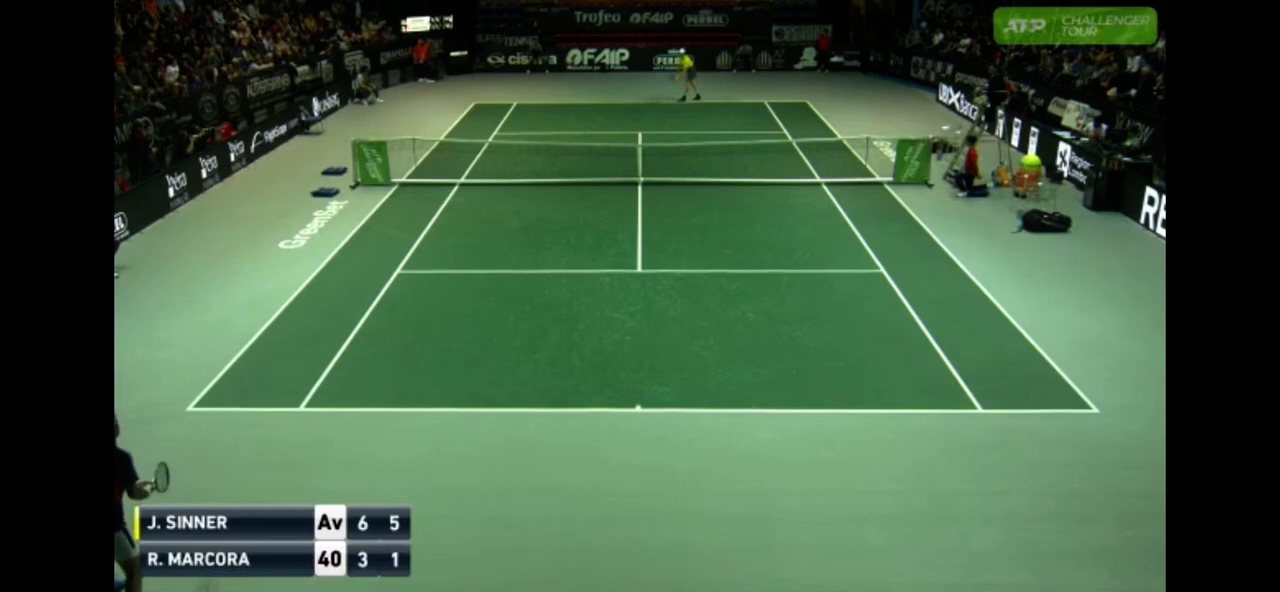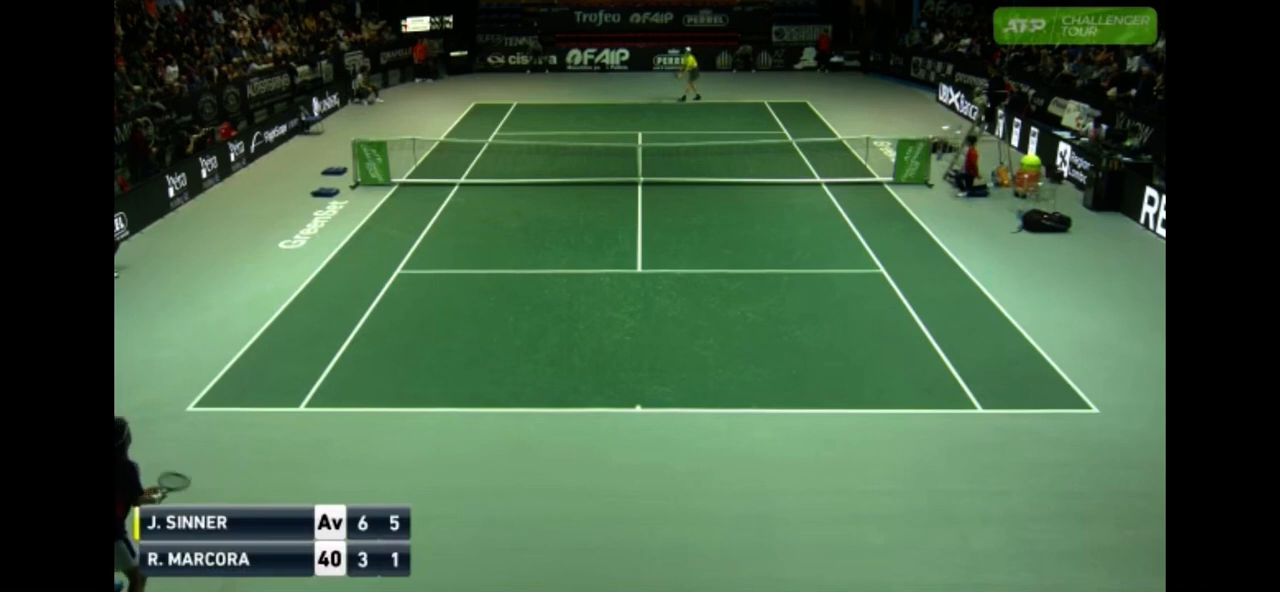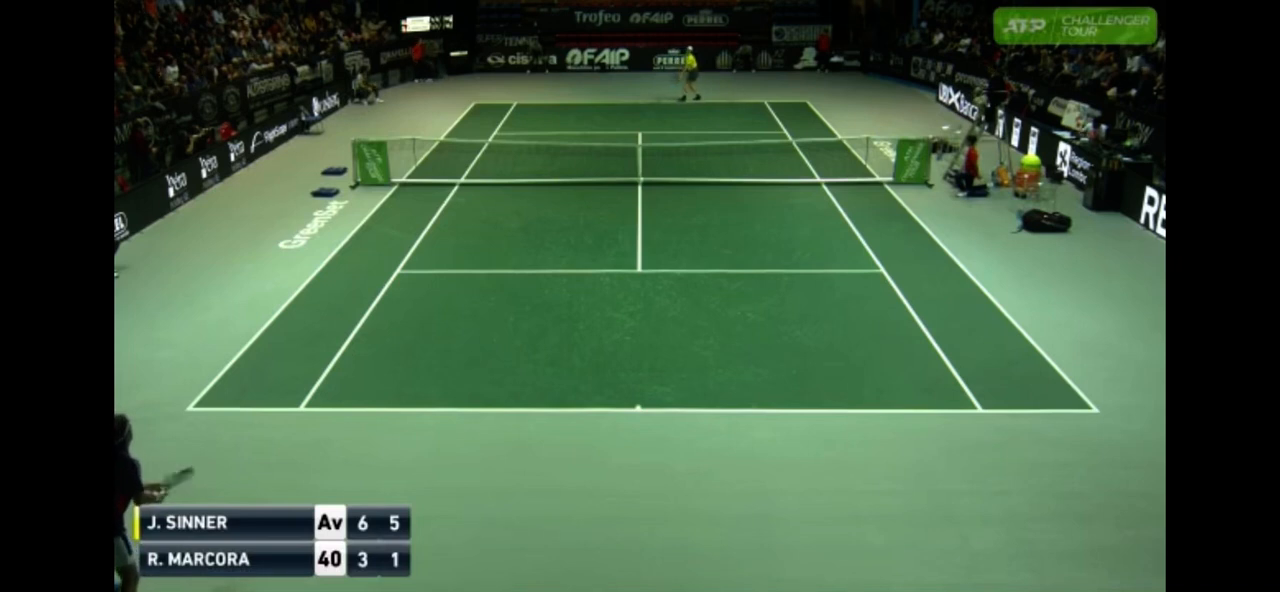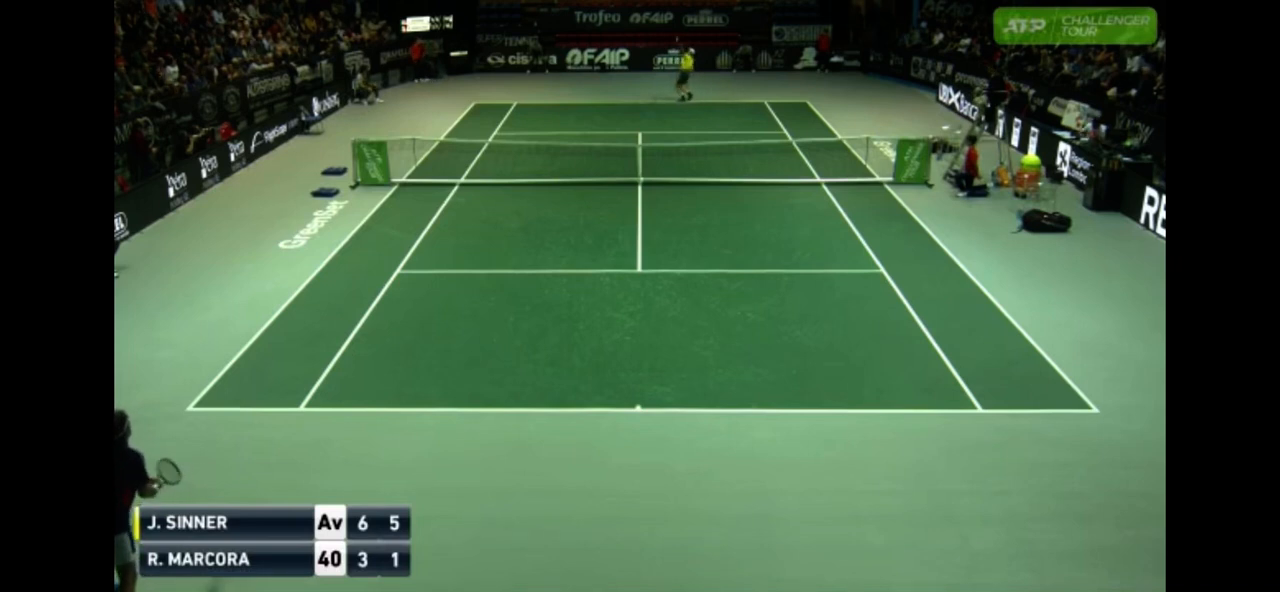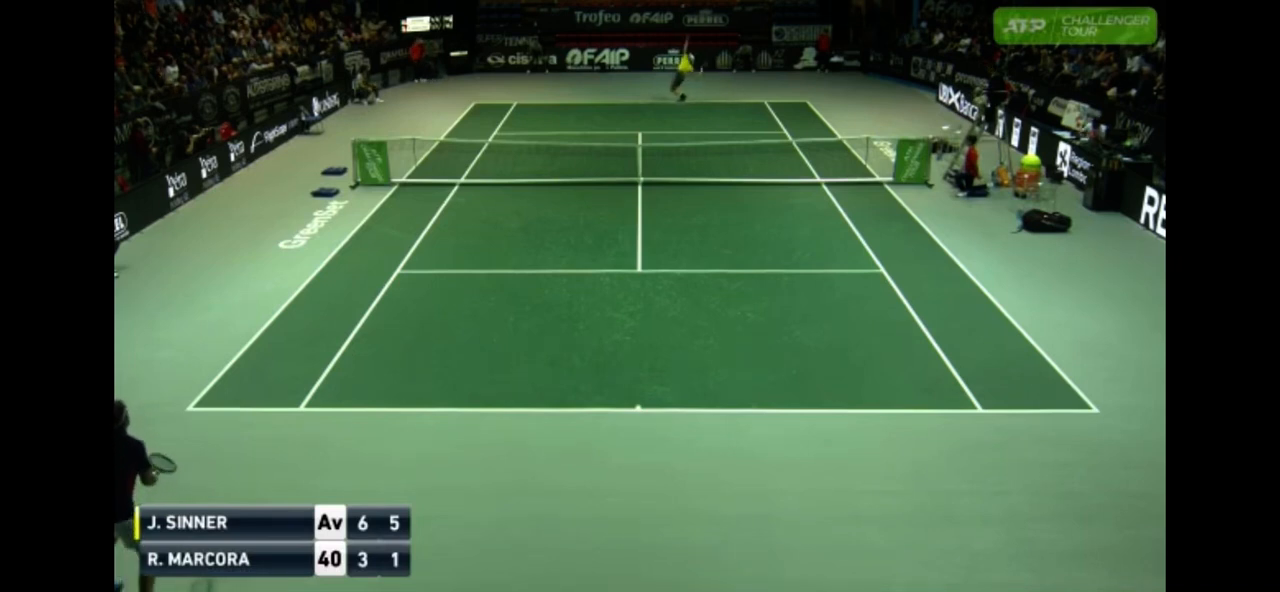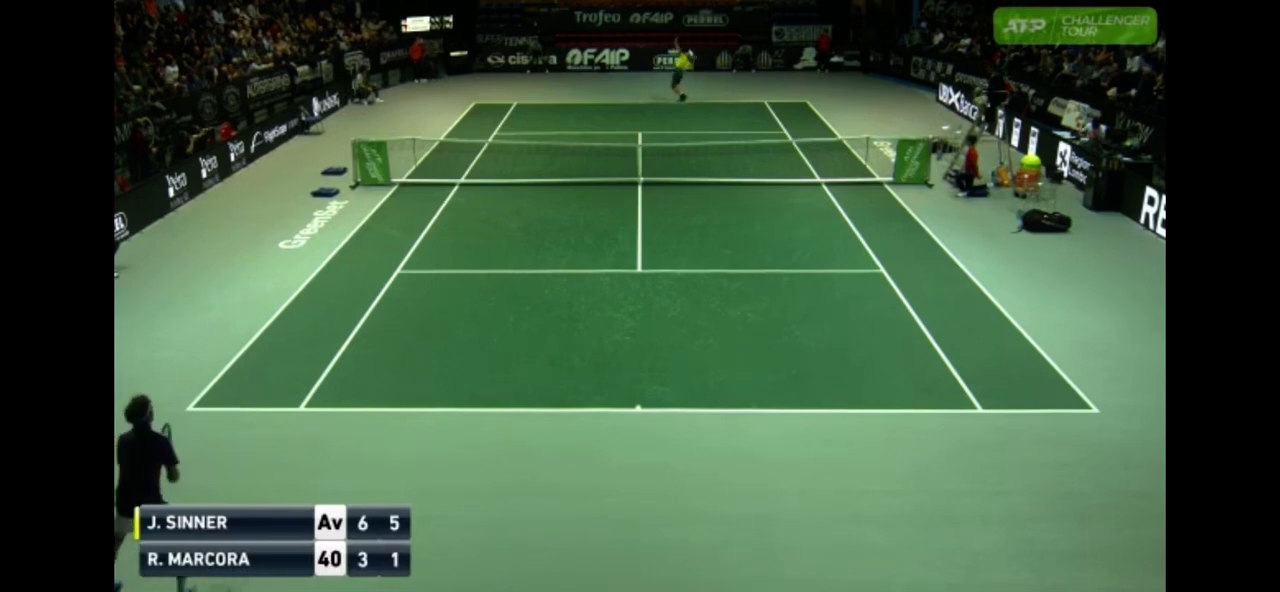
dt=0.3s
person 1, frame 1
right shoulder: (121, 457)
right elbow: (134, 493)
left wrist: (137, 486)
right wrist: (146, 490)
right hip: (114, 523)
right knee: (134, 569)
person 1, frame 2
right shoulder: (128, 467)
right elbow: (138, 502)
left wrist: (143, 492)
right wrist: (155, 498)
right hip: (115, 532)
right knee: (138, 577)
person 1, frame 3
right shoulder: (128, 464)
right elbow: (139, 499)
left wrist: (145, 488)
right wrist: (158, 496)
right hip: (113, 528)
right knee: (130, 575)
person 1, frame 4
right shoulder: (133, 457)
right elbow: (144, 492)
left wrist: (147, 482)
right wrist: (156, 486)
right hip: (118, 524)
right knee: (129, 574)
person 1, frame 5
right shoulder: (134, 445)
right elbow: (147, 479)
left wrist: (145, 471)
right wrist: (155, 475)
left hip: (113, 510)
right hip: (123, 511)
left knee: (112, 540)
person 1, frame 6
left shoulder: (123, 441)
right shoulder: (161, 442)
right elbow: (174, 476)
right wrist: (168, 475)
left hip: (125, 505)
right hip: (152, 506)
left knee: (117, 541)
